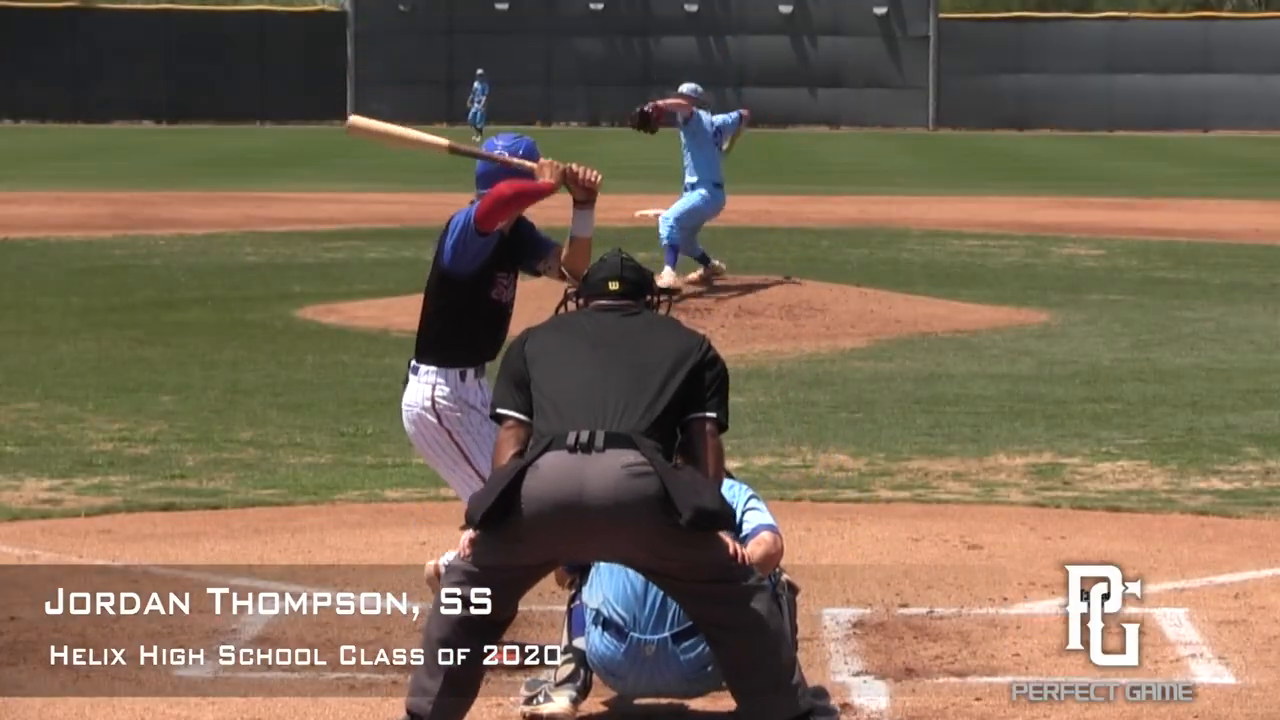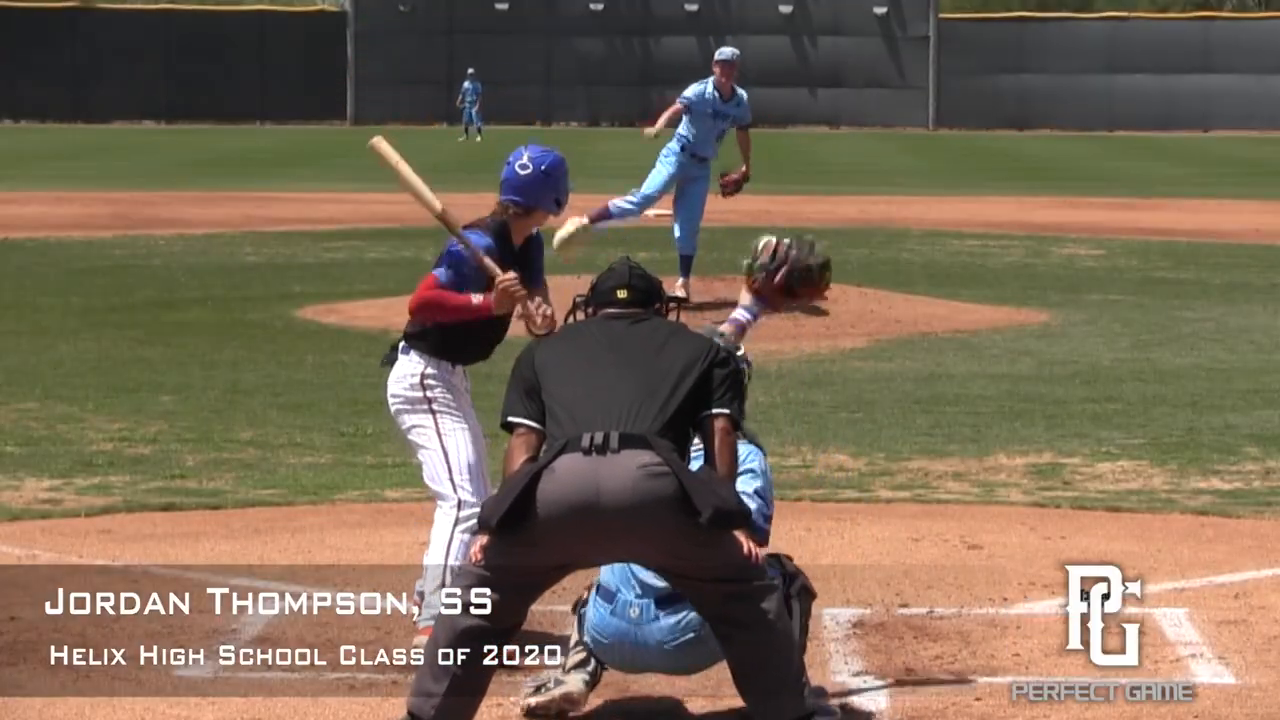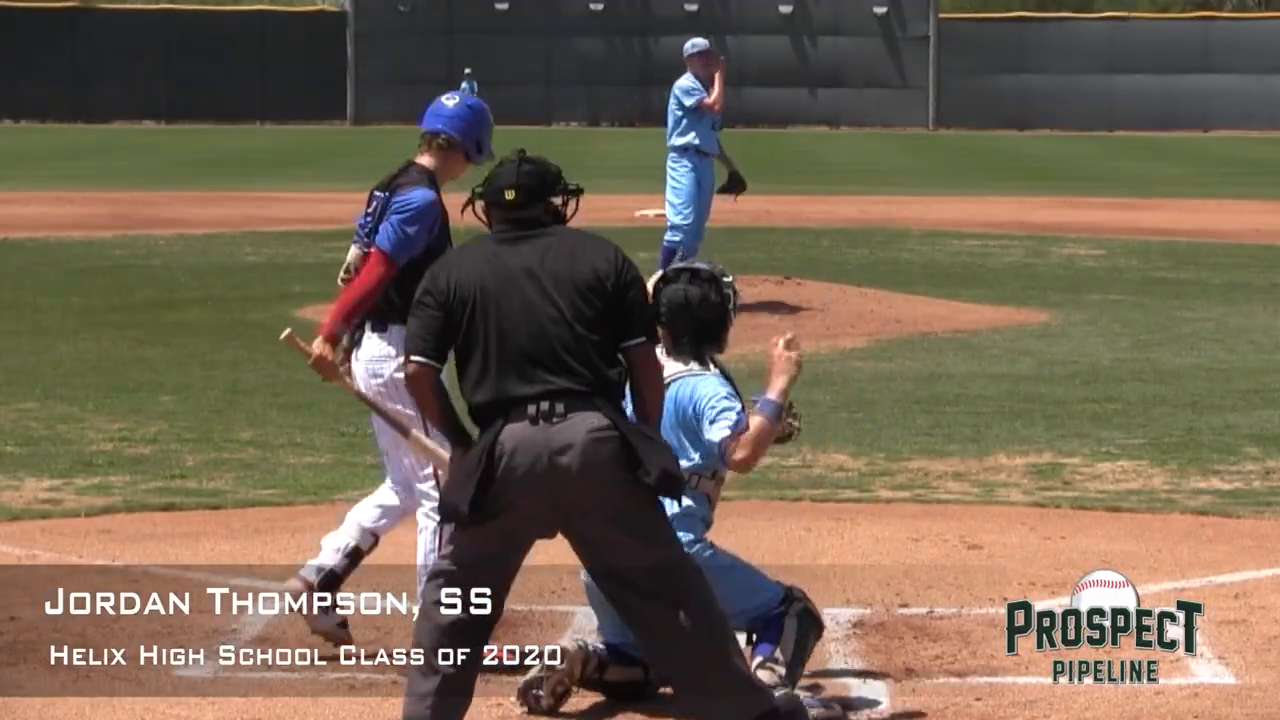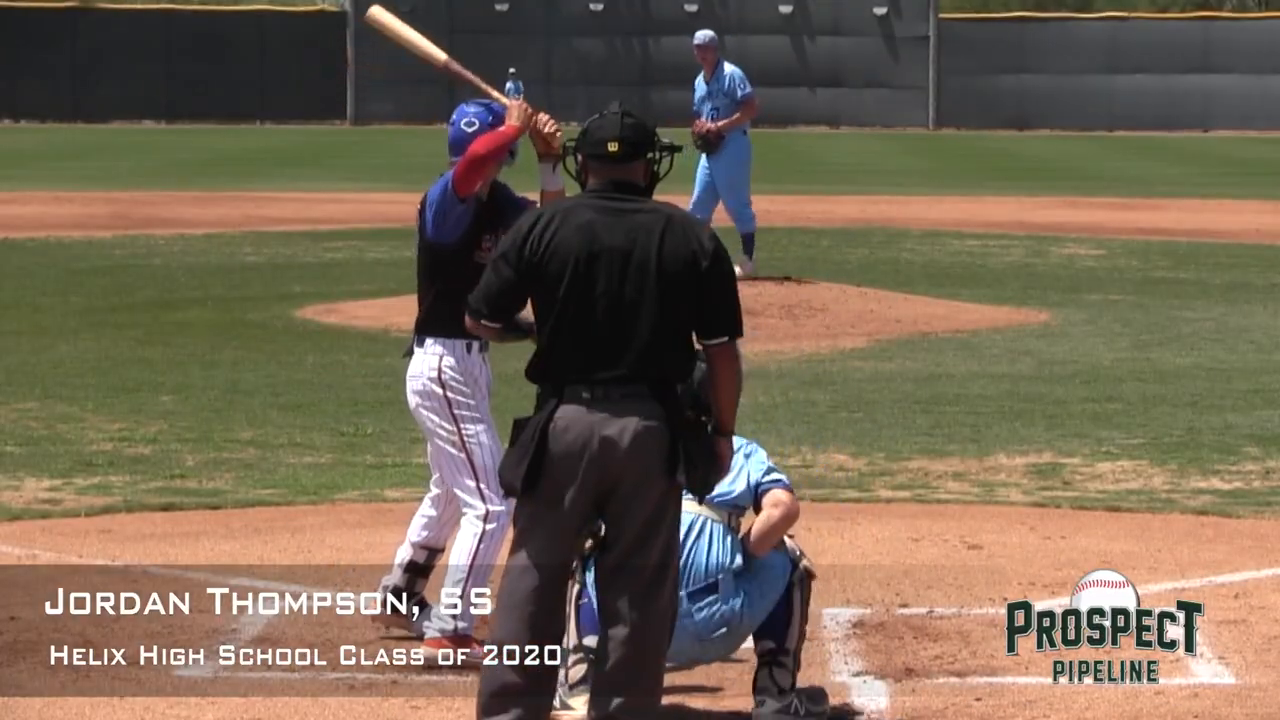
dt=0.7s
person 1, frame 1
left shoulder: (535, 339)
right shoulder: (690, 344)
left elbow: (512, 434)
right elbow: (705, 438)
left wrist: (491, 517)
right wrist: (711, 520)
left hip: (548, 482)
right hip: (639, 483)
left knee: (470, 590)
right knee: (736, 595)
person 1, frame 2
left shoulder: (545, 348)
right shoulder: (701, 348)
left elbow: (524, 442)
right elbow: (720, 433)
left wrist: (502, 522)
right wrist: (727, 518)
left hip: (562, 485)
right hip: (653, 484)
left knee: (480, 593)
right knee: (747, 593)
person 1, frame 3
left shoulder: (452, 269)
right shoulder: (602, 256)
left elbow: (419, 373)
right elbow: (645, 365)
left wrist: (461, 444)
right wrist: (648, 448)
left hip: (508, 449)
right hip: (598, 441)
left knee: (456, 589)
right knee: (666, 586)
person 1, frame 4
left shoulder: (540, 227)
right shoulder: (693, 237)
left elbow: (480, 322)
right elbow: (722, 351)
right wrist: (722, 432)
left hip: (563, 425)
right hip: (650, 428)
left knee: (533, 576)
right knee: (640, 589)
person 2, frame 1
left shoulder: (514, 231)
right shoulder: (467, 226)
left elbow: (571, 268)
right elbow: (499, 197)
left wrist: (584, 205)
right wrist: (548, 185)
left hip: (471, 386)
right hip: (438, 394)
person 2, frame 2
left shoulder: (528, 243)
right shoulder: (478, 244)
left elbow: (537, 306)
right elbow: (419, 303)
left wrist: (542, 315)
right wrist: (486, 304)
left hip: (450, 377)
right hip: (422, 379)
left knee: (475, 494)
right knee: (463, 499)
left ankle: (431, 593)
right ankle: (434, 626)
person 2, frame 3
left shoulder: (395, 186)
right shoulder: (422, 200)
left elbow: (354, 267)
right elbow: (374, 273)
right wrist: (330, 335)
left hip: (381, 350)
right hip: (400, 355)
left knee: (401, 491)
right knee: (438, 491)
left ankle: (316, 583)
person 2, frame 4
left shoulder: (493, 198)
right shoulder: (445, 196)
right elbow: (477, 157)
left wrist: (549, 160)
right wrist: (514, 125)
left hip: (464, 363)
right hip: (443, 367)
left knee: (450, 492)
right knee: (488, 506)
left ankle: (399, 597)
right ankle: (447, 631)
person 3, frame 1
right shoulder: (732, 490)
left elbow: (562, 573)
right elbow: (769, 548)
left hip: (611, 665)
right hip: (697, 666)
left knee: (580, 580)
right knee: (771, 580)
left ankle: (565, 691)
person 3, frame 2
right shoulder: (744, 454)
right elbow: (747, 534)
left hip: (608, 631)
right hip: (681, 639)
left knee: (597, 594)
right knee: (785, 578)
left ankle: (575, 678)
person 3, frame 3
right shoulder: (705, 386)
right elbow: (740, 455)
right wrist: (779, 385)
left knee: (636, 668)
right knee: (792, 611)
left ankle: (579, 662)
person 3, frame 4
right shoulder: (737, 448)
right elbow: (782, 508)
right wrist: (741, 559)
right hip: (710, 627)
left knee: (591, 564)
right knee: (786, 560)
left ankle: (580, 689)
person 4, frame 1
left shoulder: (694, 117)
right shoulder: (716, 121)
left elbow: (684, 105)
right elbow: (744, 114)
left wrist: (662, 104)
right wrist: (729, 143)
left hip: (705, 193)
right hip: (712, 193)
left knee: (669, 221)
right knee: (682, 235)
left ankle: (669, 275)
right ankle: (710, 267)
person 4, frame 2
left shoulder: (742, 101)
right shoulder: (699, 91)
left elbow: (743, 131)
right elbow: (677, 107)
left wrist: (746, 165)
right wrist: (657, 127)
left hip: (702, 164)
right hip: (678, 156)
left knee: (689, 225)
right knee: (643, 199)
left ankle: (684, 283)
right ankle: (584, 223)
person 4, frame 3
left shoulder: (706, 89)
right shoulder: (685, 86)
right elbow: (715, 106)
left wrist: (731, 167)
right wrist: (719, 74)
left hip: (706, 164)
right hip: (683, 162)
left knee: (696, 228)
right knee: (682, 222)
person 4, frame 4
left shoulder: (732, 74)
right shoulder: (699, 81)
left elbow: (751, 109)
left wrist: (720, 126)
right wrist: (700, 127)
left hip: (733, 146)
left knee: (738, 205)
right knee: (698, 206)
left ankle: (747, 261)
